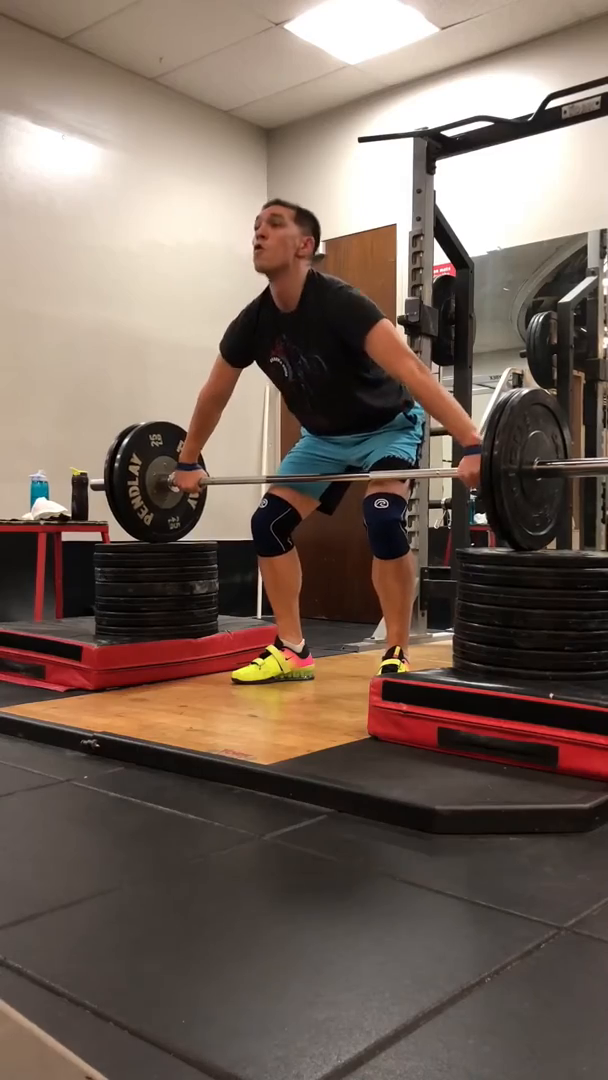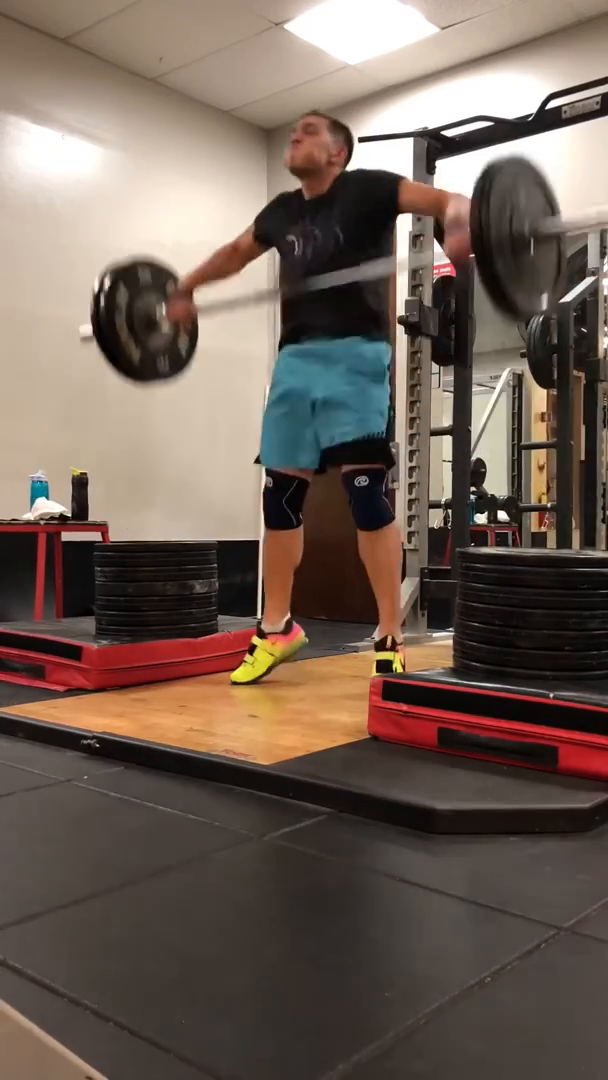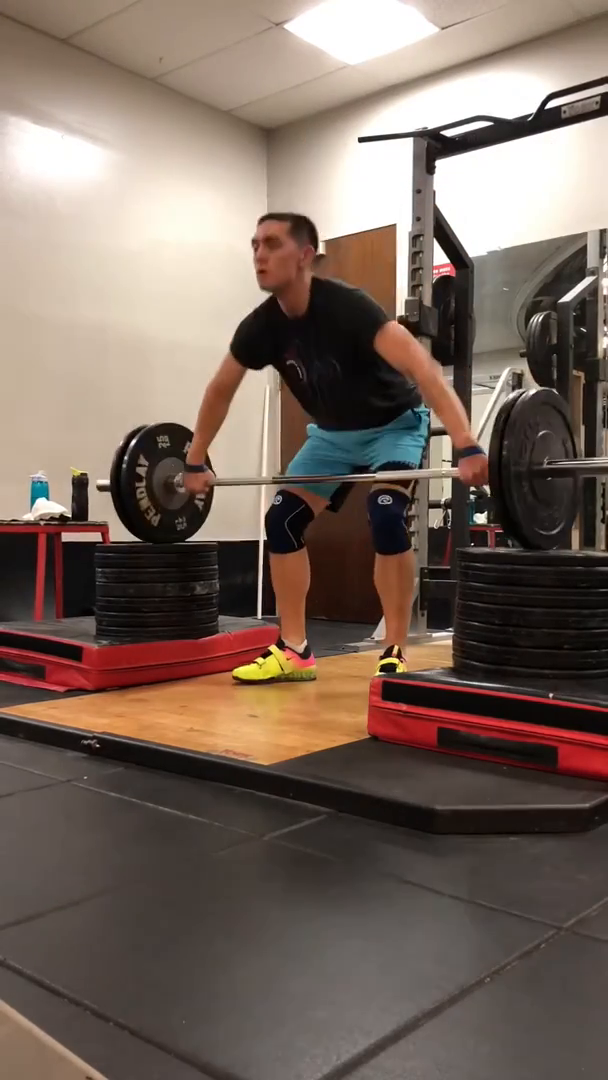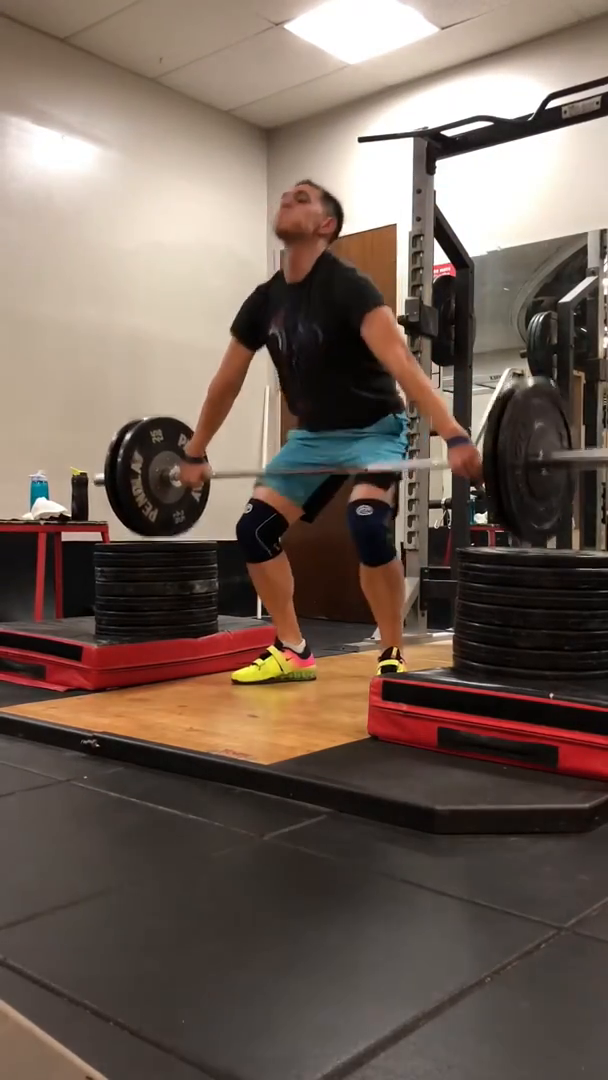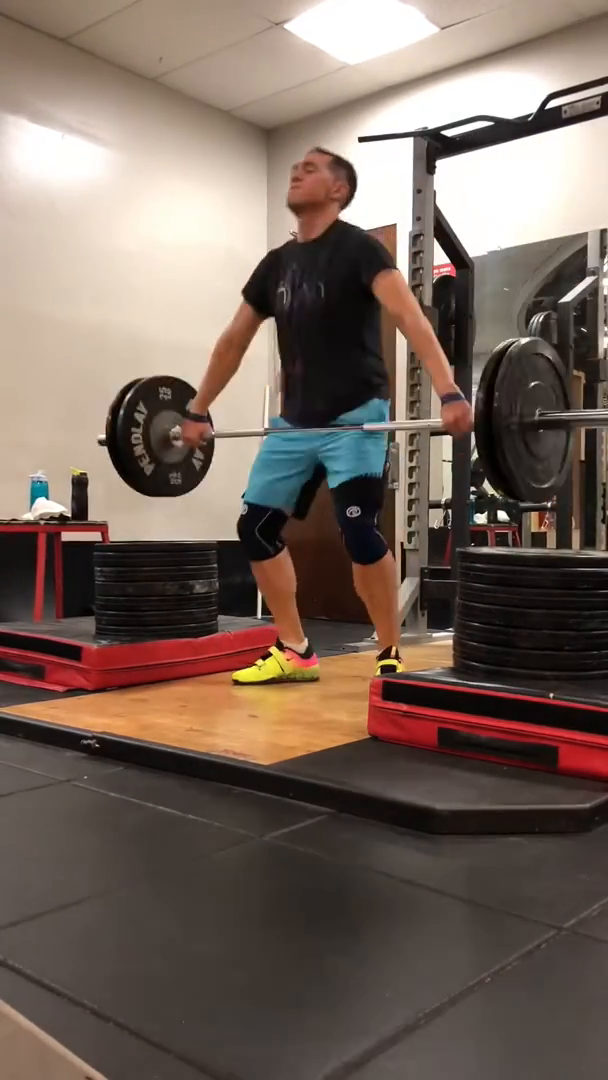
dt=1s
person 1, frame 1
left shoulder: (340, 303)
right shoulder: (253, 322)
left elbow: (412, 372)
right elbow: (214, 395)
left wrist: (472, 448)
right wrist: (188, 463)
left hip: (386, 426)
right hip: (324, 436)
left knee: (383, 520)
right knee: (269, 522)
left ankle: (397, 659)
right ankle: (292, 651)
person 1, frame 2
left shoulder: (365, 189)
right shoulder: (281, 210)
left elbow: (447, 201)
right elbow: (236, 251)
left wrist: (459, 222)
right wrist: (185, 290)
left hip: (354, 352)
right hip: (297, 356)
left knee: (364, 488)
right knee: (280, 490)
left ankle: (391, 642)
right ankle: (277, 629)
person 1, frame 3
left shoulder: (346, 307)
right shoulder: (261, 326)
left elbow: (423, 369)
right elbow: (220, 391)
left wrist: (467, 447)
right wrist: (196, 462)
left hip: (393, 424)
right hip: (332, 432)
left knee: (385, 517)
right knee: (282, 519)
left ankle: (395, 657)
right ankle: (293, 652)
person 1, frame 4
left shoulder: (346, 287)
right shoulder: (265, 300)
left elbow: (400, 362)
right elbow: (227, 381)
left wrist: (455, 438)
right wrist: (196, 454)
left hip: (372, 429)
right hip: (312, 435)
left knee: (368, 524)
right knee: (254, 527)
left ankle: (393, 658)
right ankle: (291, 651)
person 1, frame 5
left shoulder: (356, 249)
right shoulder: (275, 264)
left elbow: (409, 318)
right elbow: (234, 340)
left wrist: (449, 394)
right wrist: (198, 411)
left hip: (355, 416)
right hip: (296, 419)
left knee: (356, 522)
right knee: (256, 524)
left ankle: (391, 657)
right ankle: (294, 650)
